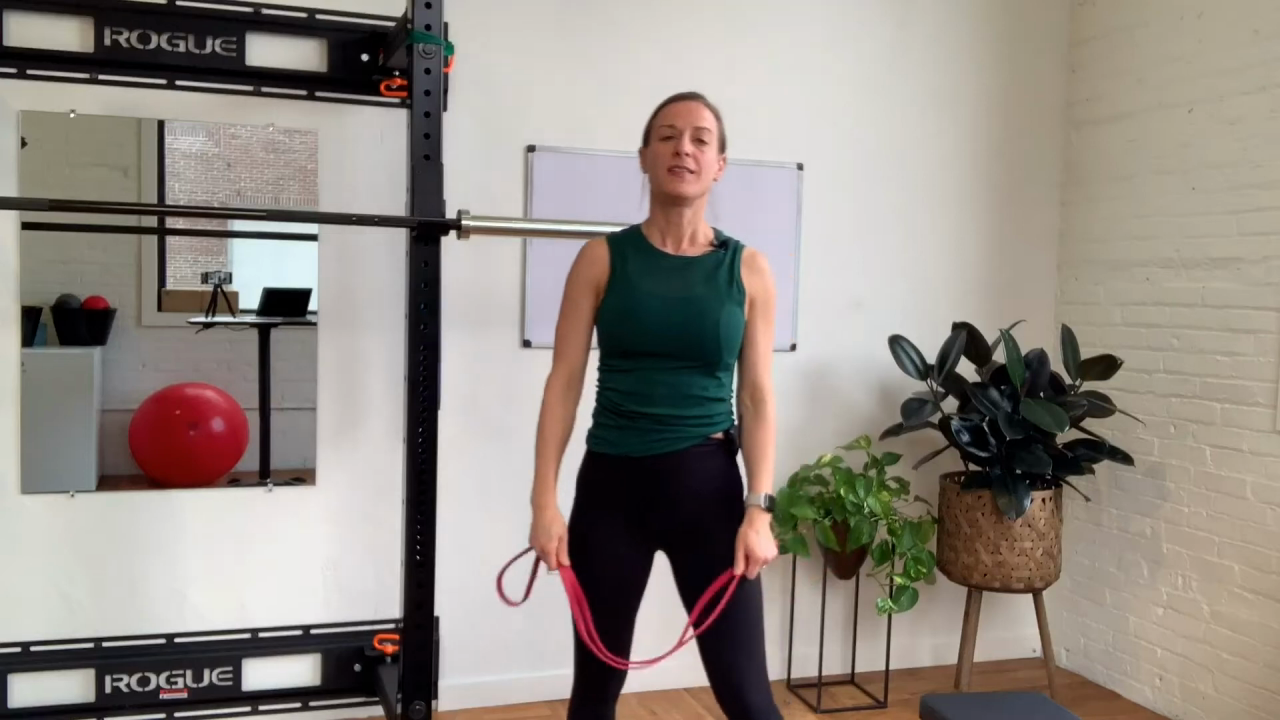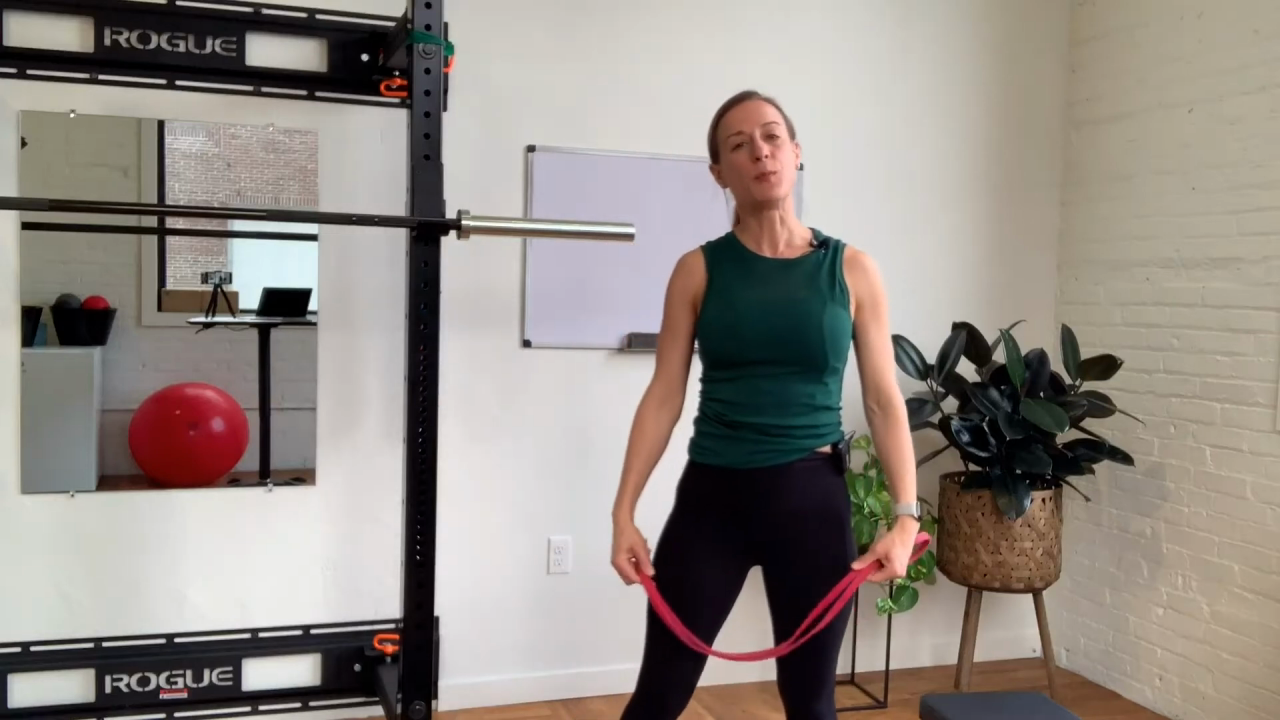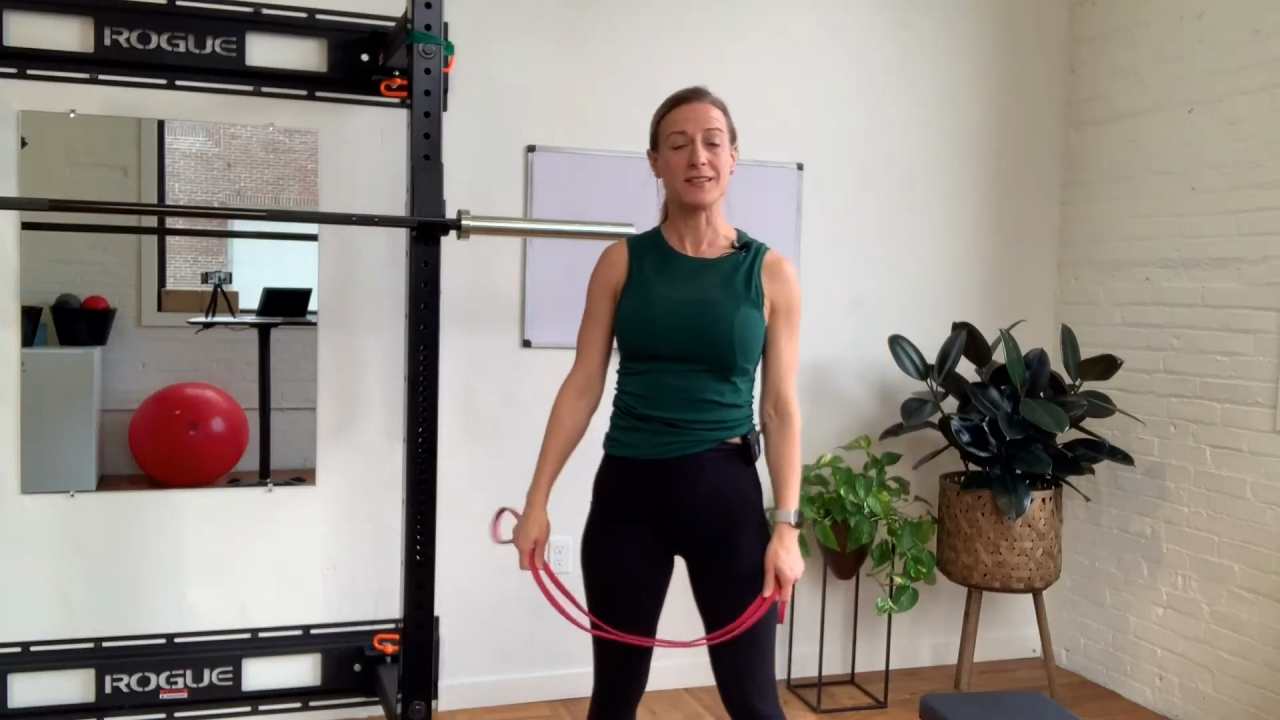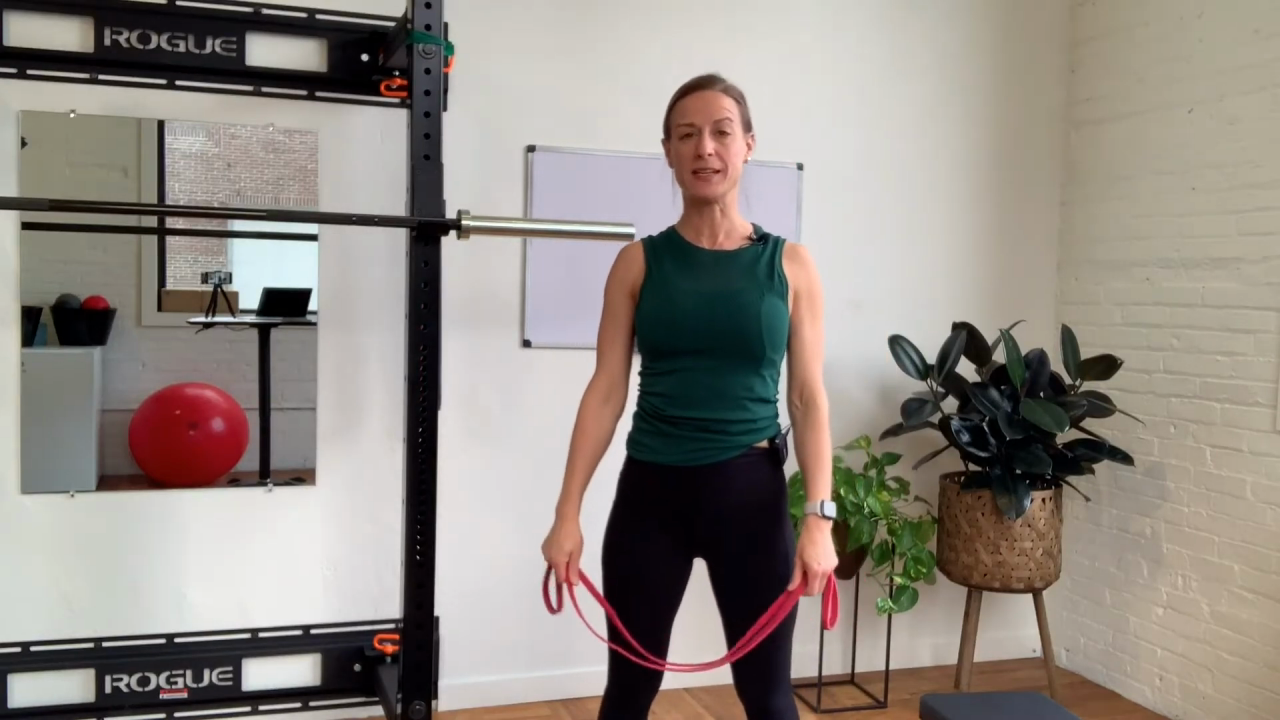
dt=1s
person 1, frame 1
left shoulder: (748, 269)
right shoulder: (601, 258)
left elbow: (756, 398)
right elbow: (564, 383)
left wrist: (759, 508)
right wrist: (545, 499)
left hip: (704, 484)
right hip: (611, 484)
person 1, frame 2
left shoulder: (850, 269)
right shoulder: (698, 270)
left elbow: (883, 399)
right elbow: (663, 397)
left wrist: (905, 515)
right wrist: (624, 512)
left hip: (810, 498)
right hip: (710, 497)
person 1, frame 3
left shoulder: (770, 272)
right shoulder: (621, 262)
left elbow: (781, 407)
right elbow: (583, 385)
left wrist: (786, 526)
right wrist: (537, 498)
left hip: (723, 487)
right hip: (628, 488)
person 1, frame 4
left shoulder: (789, 264)
right shoulder: (639, 262)
left elbow: (808, 399)
right elbow: (606, 390)
left wrist: (818, 518)
right wrist: (567, 512)
left hip: (749, 492)
right hip: (650, 492)
